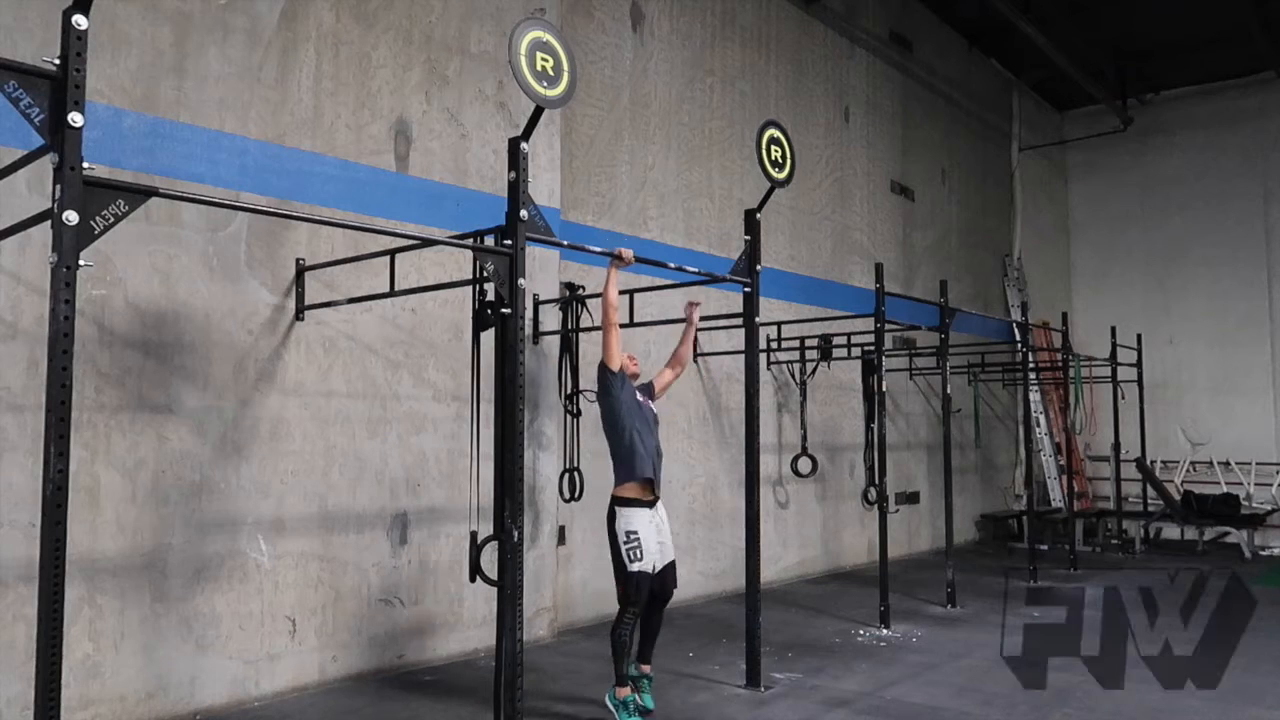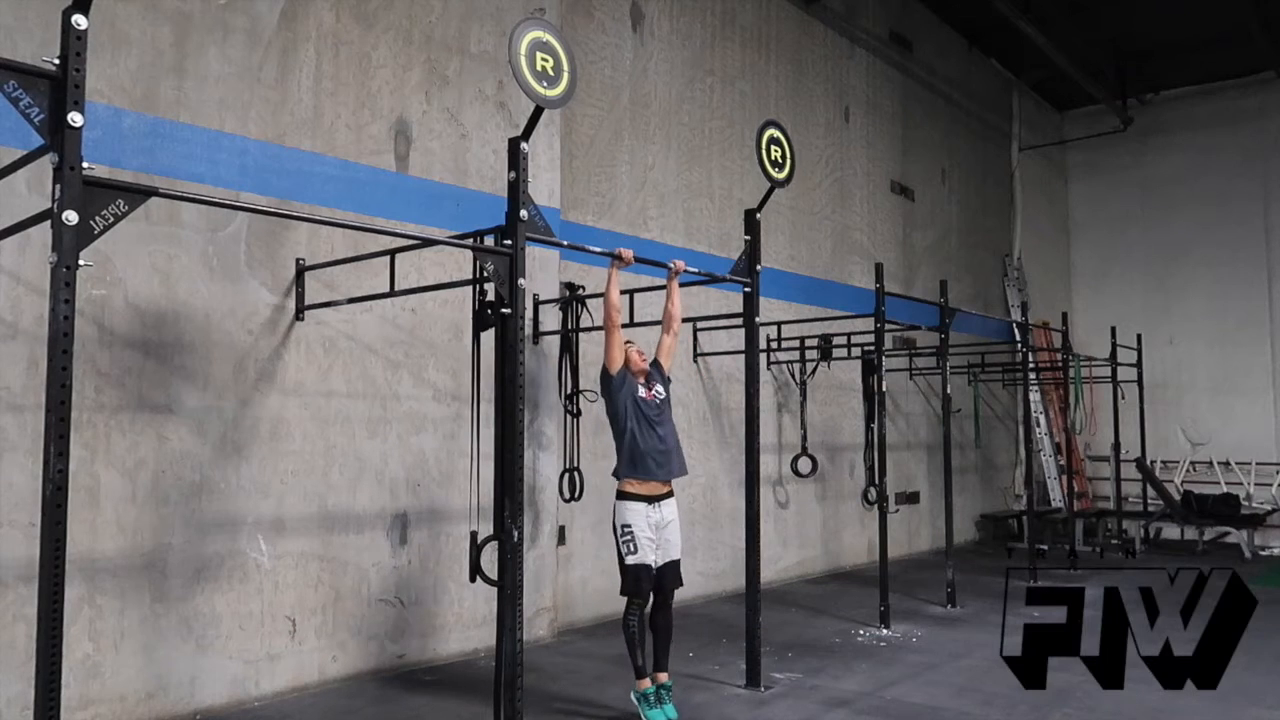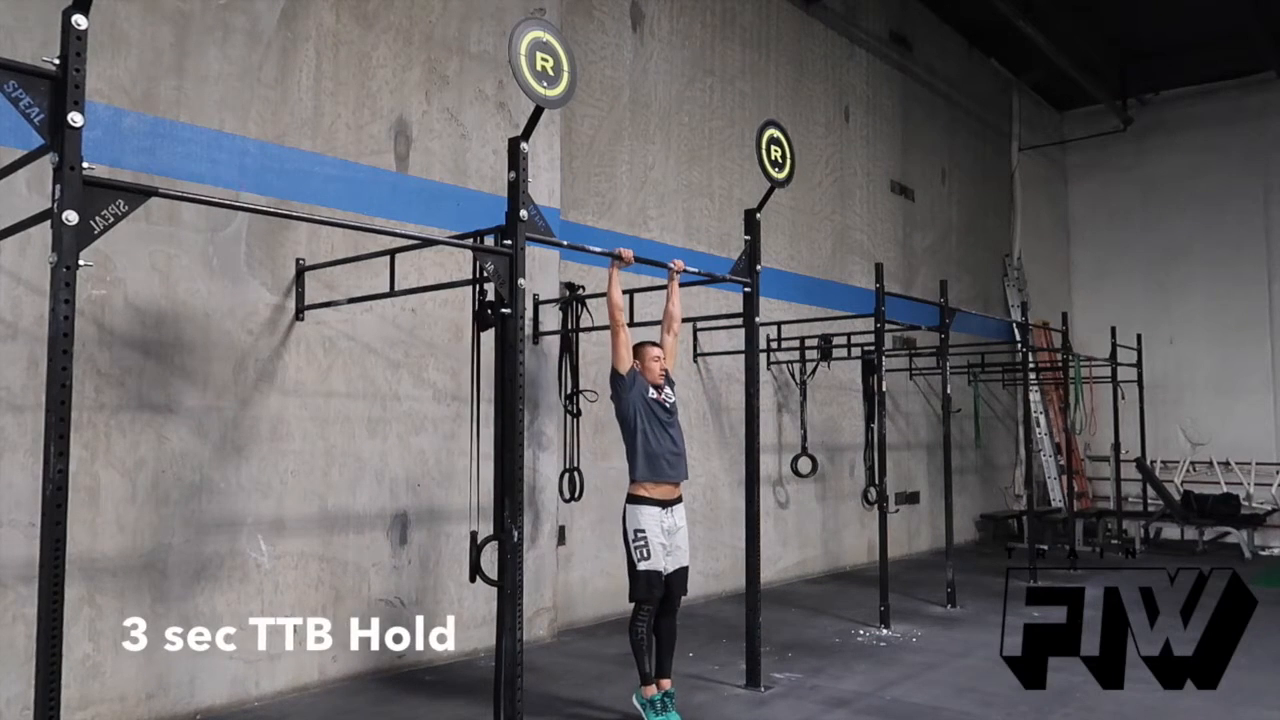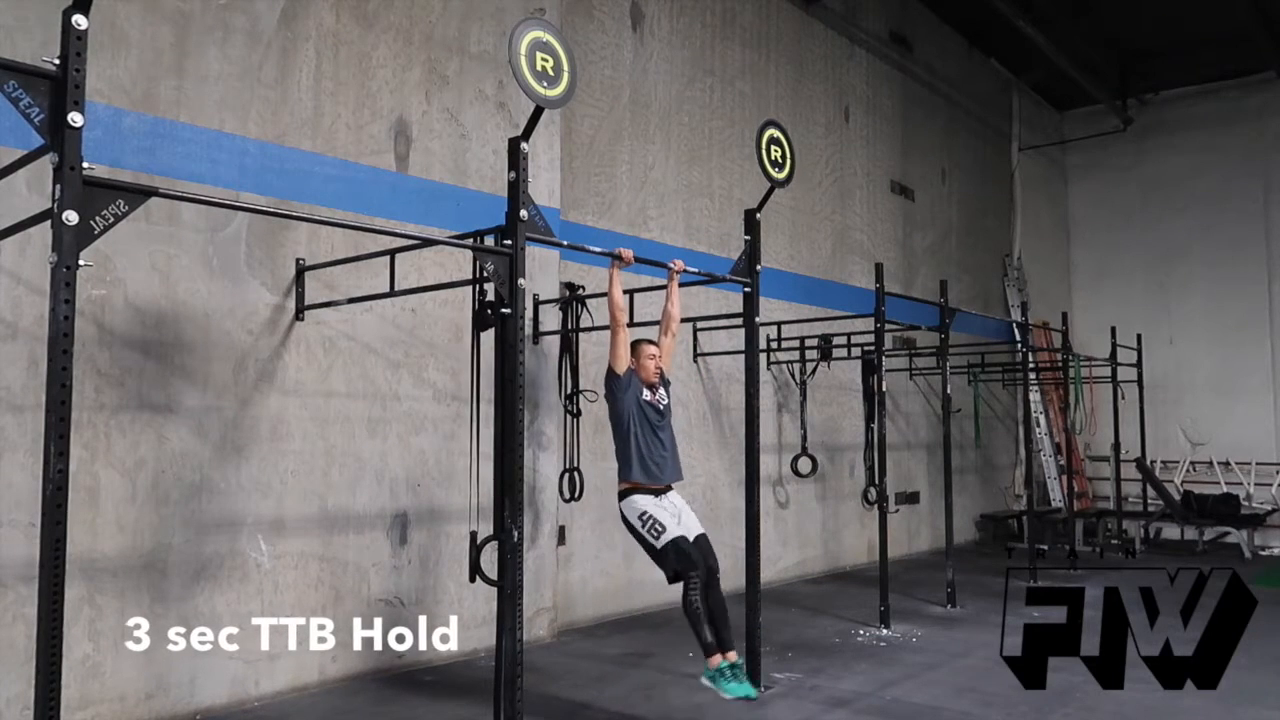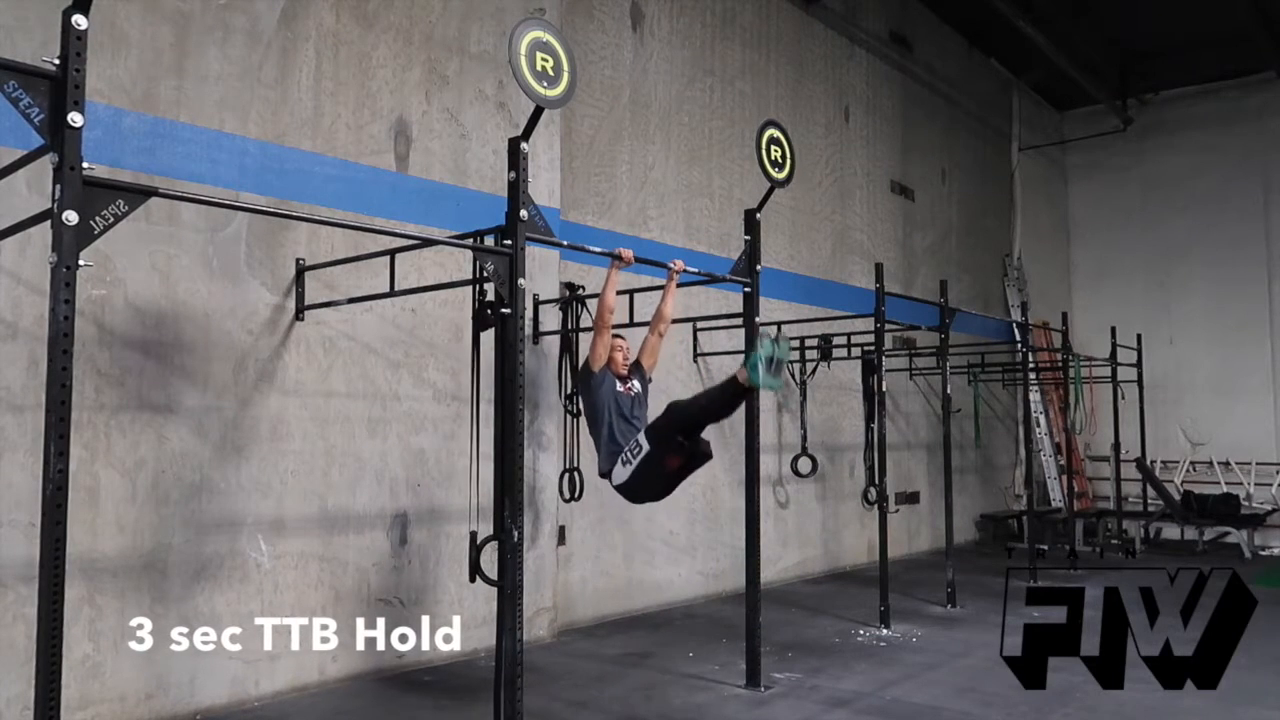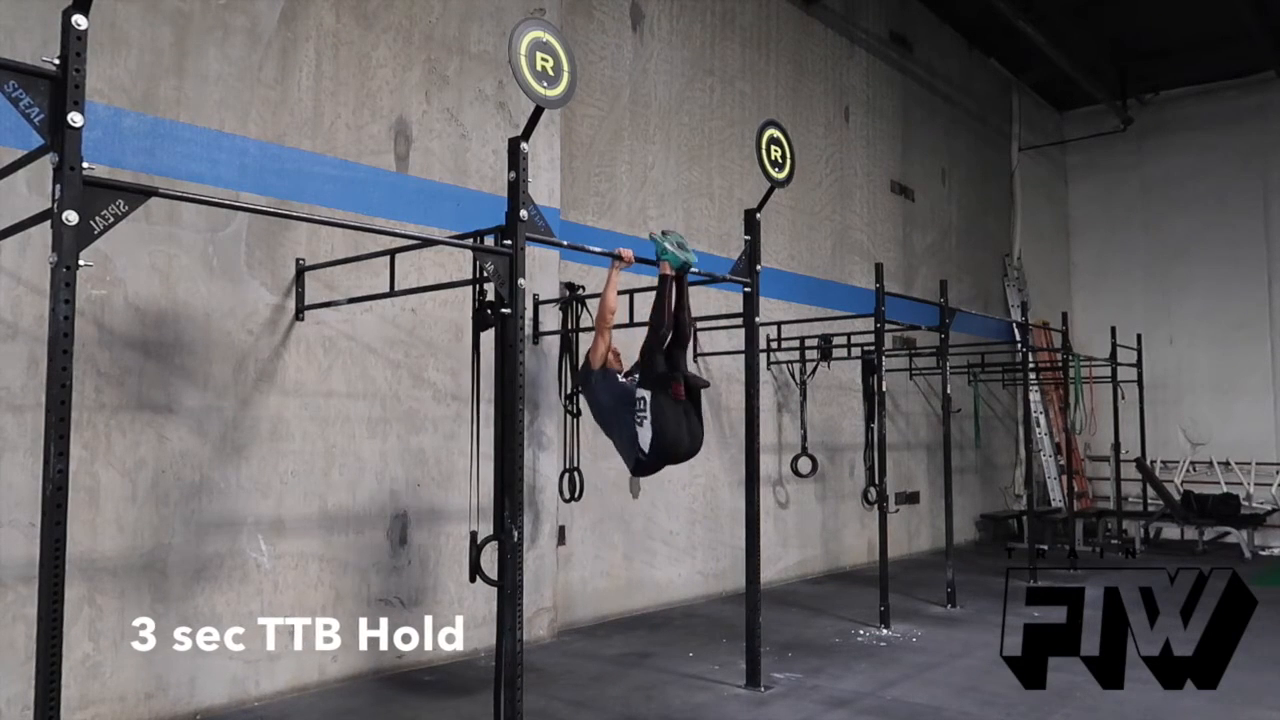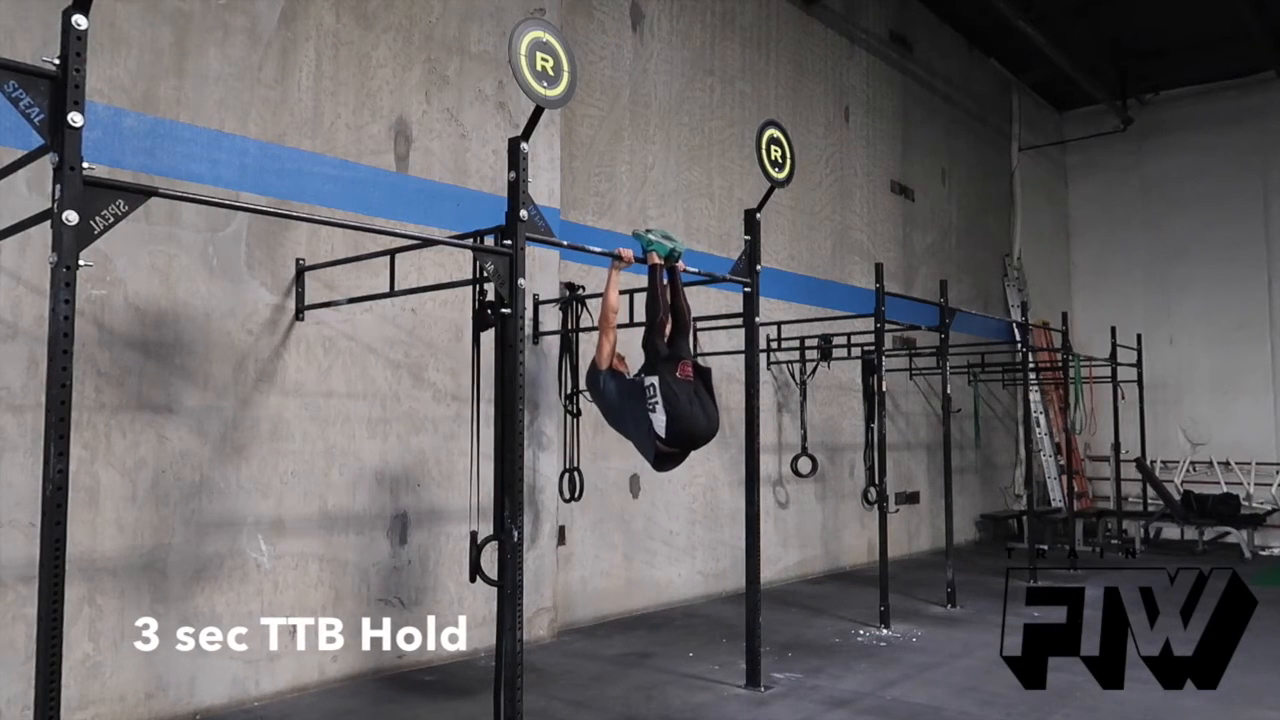
dt=0.5s
person 1, frame 1
left shoulder: (643, 393)
right shoulder: (613, 388)
left elbow: (675, 365)
right elbow: (610, 324)
left wrist: (690, 322)
right wrist: (615, 269)
left hip: (655, 508)
right hip: (630, 511)
left knee: (661, 594)
right knee: (633, 601)
left ankle: (639, 667)
person 1, frame 2
left shoulder: (659, 380)
right shoulder: (617, 385)
left elbow: (671, 327)
right elbow: (612, 323)
left wrist: (673, 280)
right wrist: (615, 270)
left hip: (666, 503)
right hip: (634, 504)
left knee: (665, 595)
right knee: (638, 595)
left ankle: (662, 681)
person 1, frame 3
left shoulder: (666, 387)
right shoulder: (628, 388)
left elbow: (672, 326)
right elbow: (619, 324)
left wrist: (674, 280)
right wrist: (615, 269)
left hip: (676, 509)
right hip: (645, 510)
left knee: (671, 602)
right knee: (648, 602)
person 1, frame 4
left shoulder: (661, 386)
right shoulder: (623, 386)
left elbow: (670, 329)
right elbow: (619, 324)
left wrist: (674, 281)
right wrist: (617, 270)
left hip: (668, 497)
right hip: (639, 499)
left knee: (708, 571)
right knee: (693, 569)
left ankle: (728, 660)
right ankle: (715, 662)
person 1, frame 5
left shoulder: (636, 378)
right shoulder: (595, 380)
left elbow: (658, 329)
right elbow: (602, 322)
left wrist: (671, 281)
right wrist: (614, 270)
left hip: (656, 475)
right hip: (626, 473)
right knee: (675, 414)
right ankle: (747, 376)
person 1, frame 6
left shoulder: (638, 375)
right shoulder: (595, 379)
left elbow: (656, 328)
right elbow: (604, 324)
left wrist: (674, 279)
right wrist: (615, 269)
left hip: (685, 440)
right hip: (654, 447)
left knee: (678, 341)
right knee: (655, 347)
right ankle: (668, 266)
person 1, frame 7
left shoulder: (643, 378)
right shoulder: (603, 382)
left elbow: (664, 327)
right elbow: (608, 325)
left wrist: (673, 277)
right wrist: (615, 270)
left hip: (701, 425)
right hip: (670, 433)
